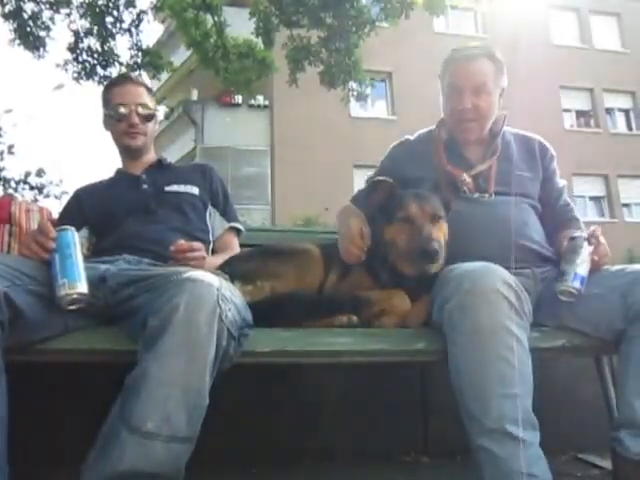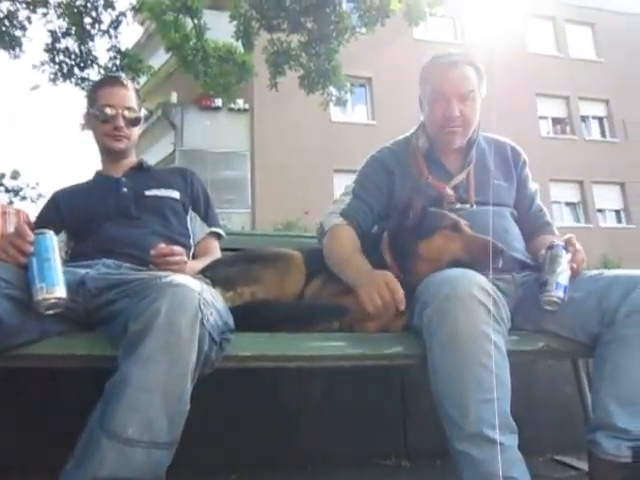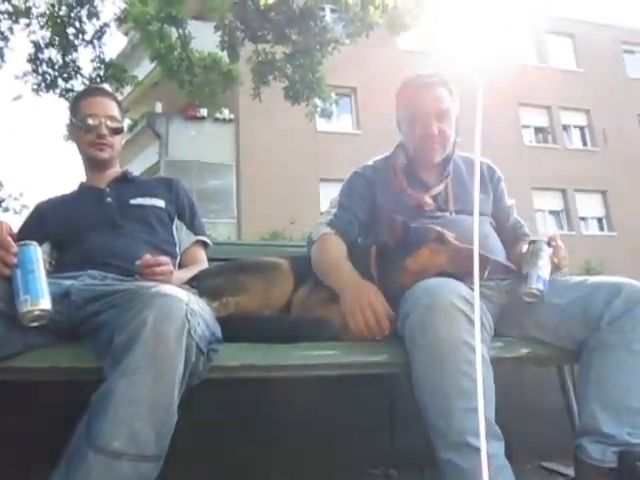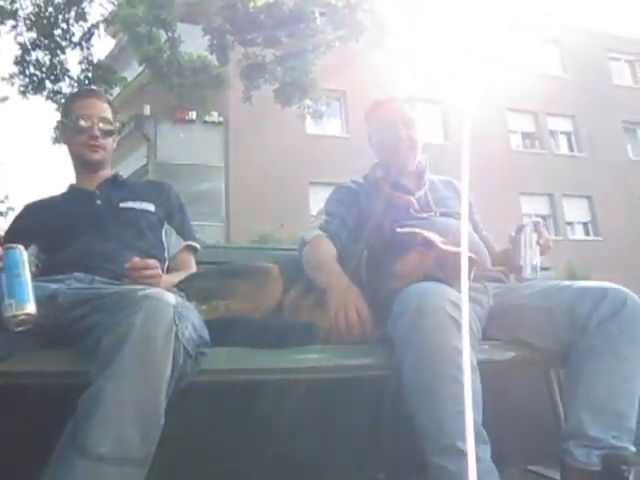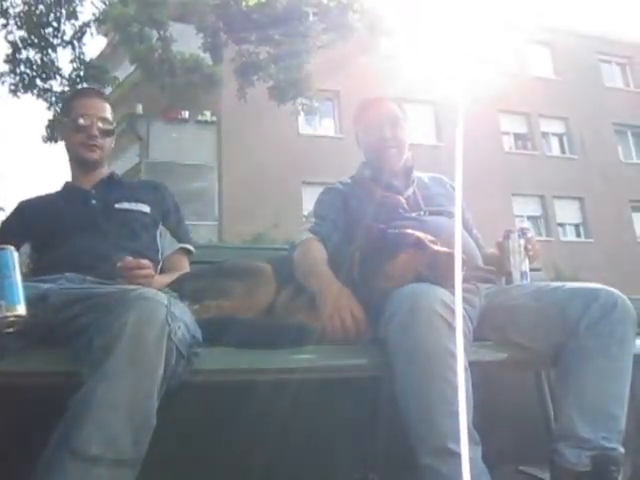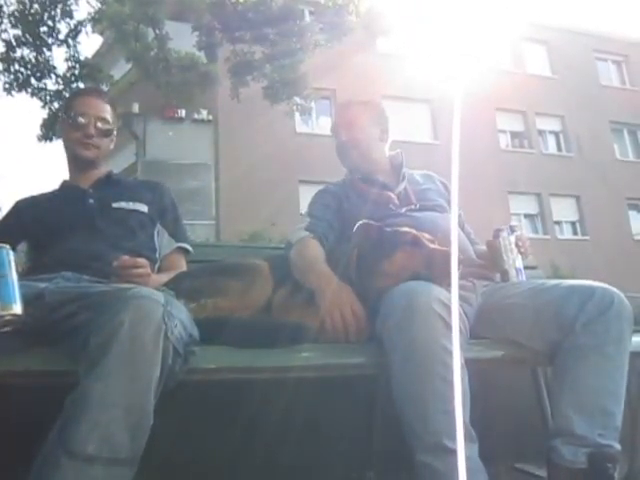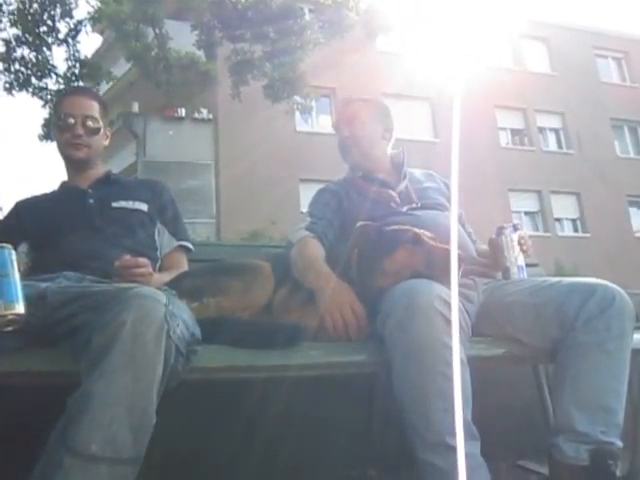
dt=0.7s
person 1, frame 1
left shoulder: (534, 150)
right shoulder: (411, 153)
left elbow: (562, 224)
right elbow: (357, 209)
right wrist: (352, 226)
left hip: (550, 280)
right hip: (467, 280)
right knee: (485, 287)
person 1, frame 2
left shoulder: (508, 155)
right shoulder: (391, 161)
left elbow: (537, 228)
right elbow: (338, 225)
right wrist: (364, 274)
left hip: (526, 285)
right hip: (448, 287)
right knee: (464, 292)
person 1, frame 3
left shoulder: (483, 172)
right shoulder: (371, 179)
left elbow: (515, 239)
right elbow: (325, 238)
right wrist: (351, 283)
left hip: (506, 291)
right hip: (434, 294)
right knee: (443, 301)
person 1, frame 4
left shoulder: (450, 188)
right shoulder: (355, 194)
right elbow: (317, 244)
right wrist: (337, 281)
left hip: (491, 292)
right hip: (423, 296)
right knee: (433, 305)
person 1, frame 5
left shoulder: (440, 185)
right shoulder: (343, 196)
right elbow: (307, 245)
left wrist: (508, 256)
right wrist: (328, 286)
left hip: (481, 292)
right hip: (413, 298)
left knee: (606, 307)
right knee: (426, 306)
person 1, frame 6
left shoulder: (432, 182)
right shoulder: (335, 197)
right elbow: (304, 245)
right wrist: (327, 283)
left hip: (480, 288)
right hip: (411, 296)
left knee: (604, 303)
right knee: (422, 304)
person 1, frame 7
left shoulder: (433, 181)
right shoulder: (336, 195)
right elbow: (304, 244)
right wrist: (326, 281)
left hip: (480, 287)
right hip: (410, 293)
left knee: (605, 301)
right knee: (423, 303)
person 2, frame 1
left shoulder: (200, 177)
right shoulder: (89, 195)
left elbow: (233, 253)
right elbow: (54, 247)
left wrist: (207, 263)
right wrist: (35, 245)
left hip: (168, 281)
right hip: (88, 278)
left knee: (200, 293)
person 2, frame 2
left shoulder: (180, 181)
right shoulder: (67, 198)
left elbow: (213, 257)
left wrist: (188, 267)
left hip: (147, 284)
right hip: (65, 282)
left knee: (181, 297)
person 2, frame 3
left shoulder: (165, 191)
right shoulder: (51, 210)
left elbow: (200, 268)
left wrist: (175, 277)
left hip: (133, 297)
right hip: (52, 295)
left knee: (167, 307)
person 2, frame 4
left shoulder: (157, 194)
right shoulder: (39, 211)
left elbow: (189, 273)
left wrist: (163, 281)
left hip: (125, 300)
right hip: (43, 297)
left knee: (156, 309)
person 2, frame 5
left shoulder: (152, 195)
right shoulder: (34, 209)
left elbow: (182, 275)
left wrist: (155, 281)
left hip: (117, 300)
right hip: (37, 296)
left knee: (148, 310)
person 2, frame 6
left shoulder: (150, 195)
left elbow: (179, 274)
left wrist: (151, 281)
left hip: (114, 300)
right hip: (33, 295)
left knee: (144, 307)
person 2, frame 7
left shoulder: (149, 193)
left elbow: (180, 272)
left wrist: (152, 280)
left hip: (117, 300)
right hip: (34, 296)
left knee: (146, 308)
